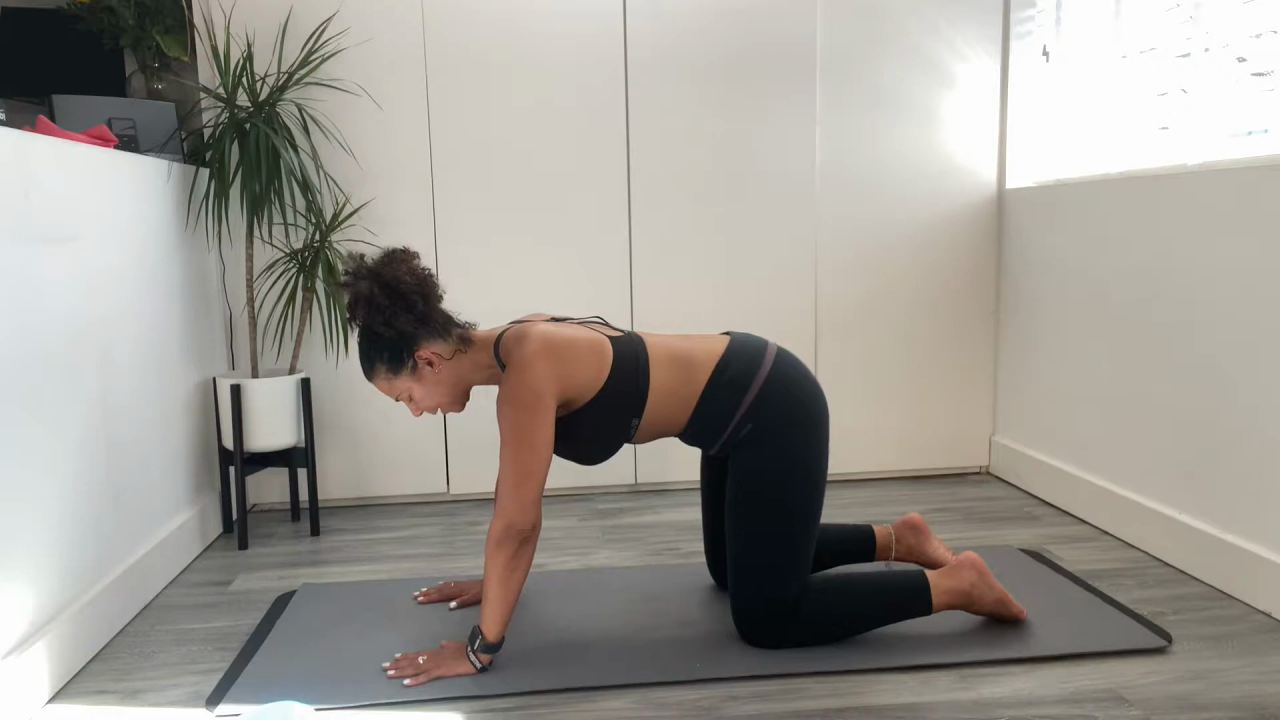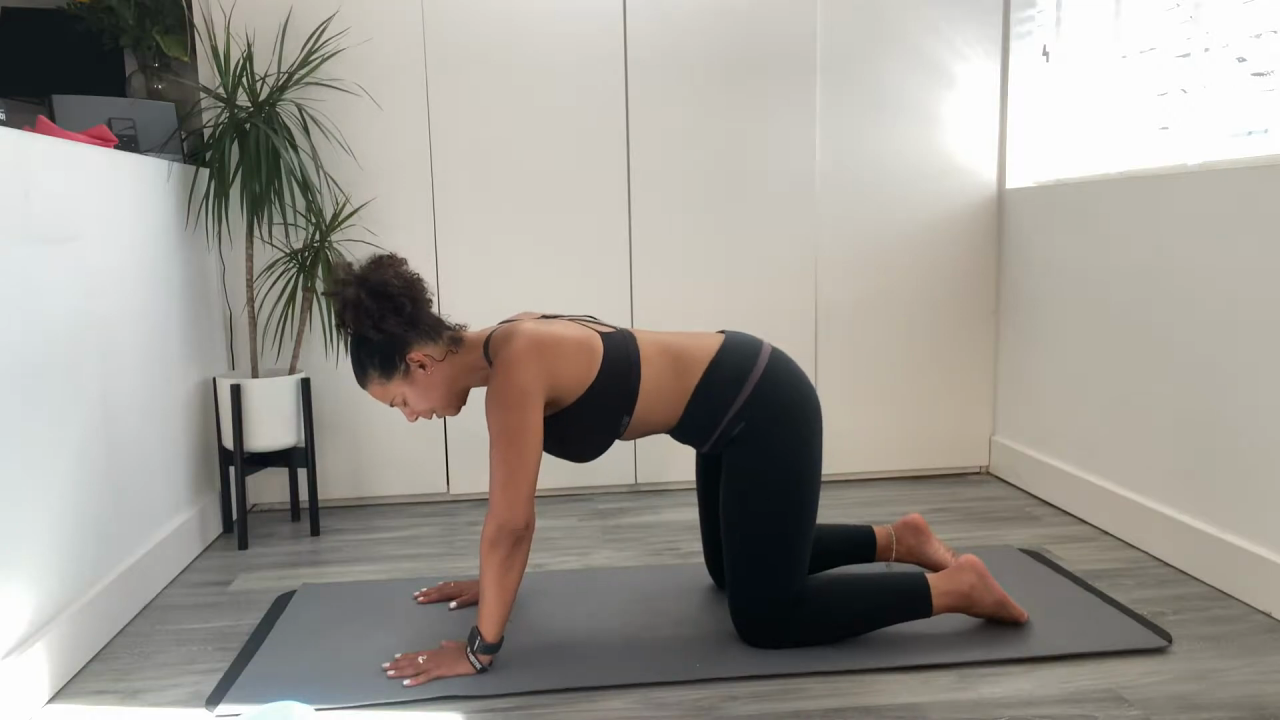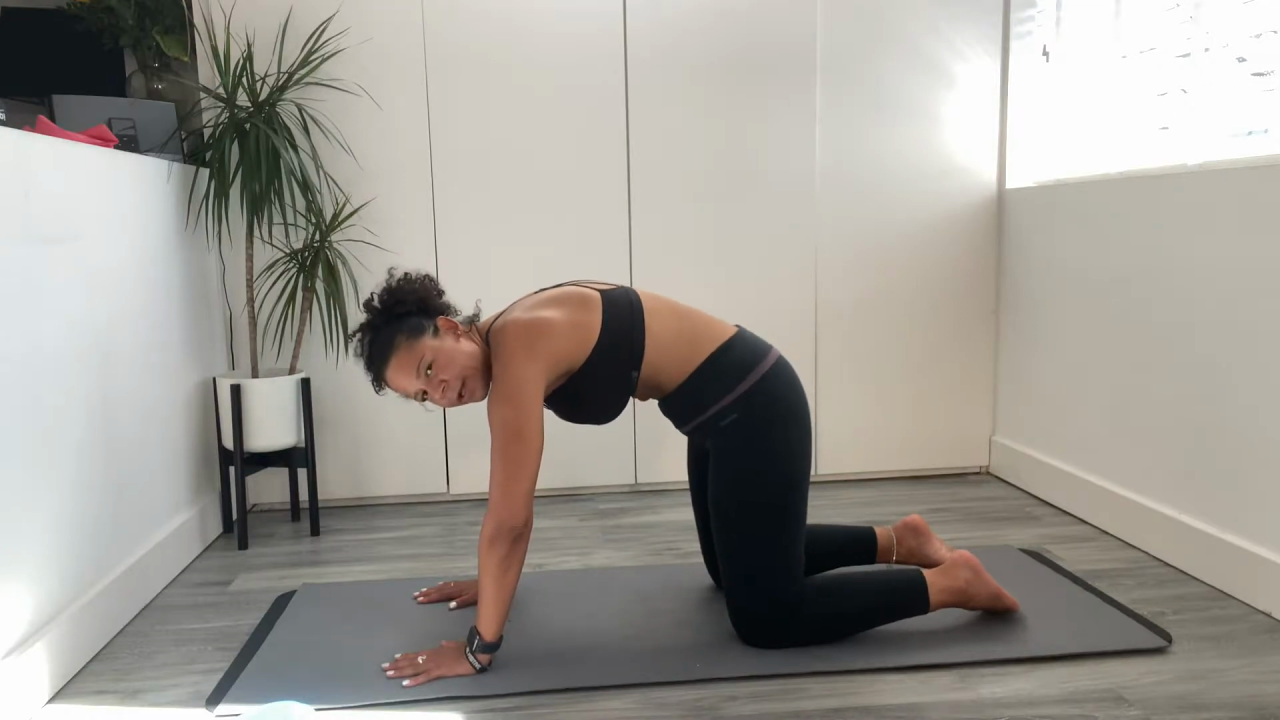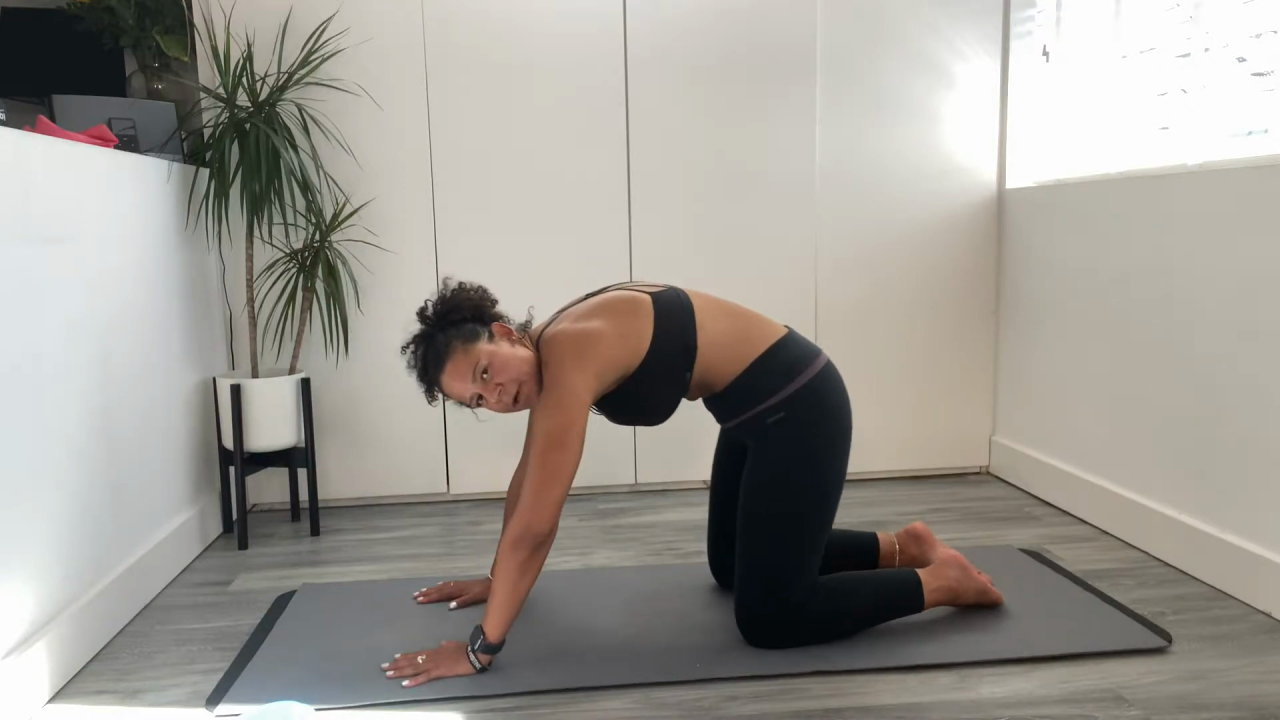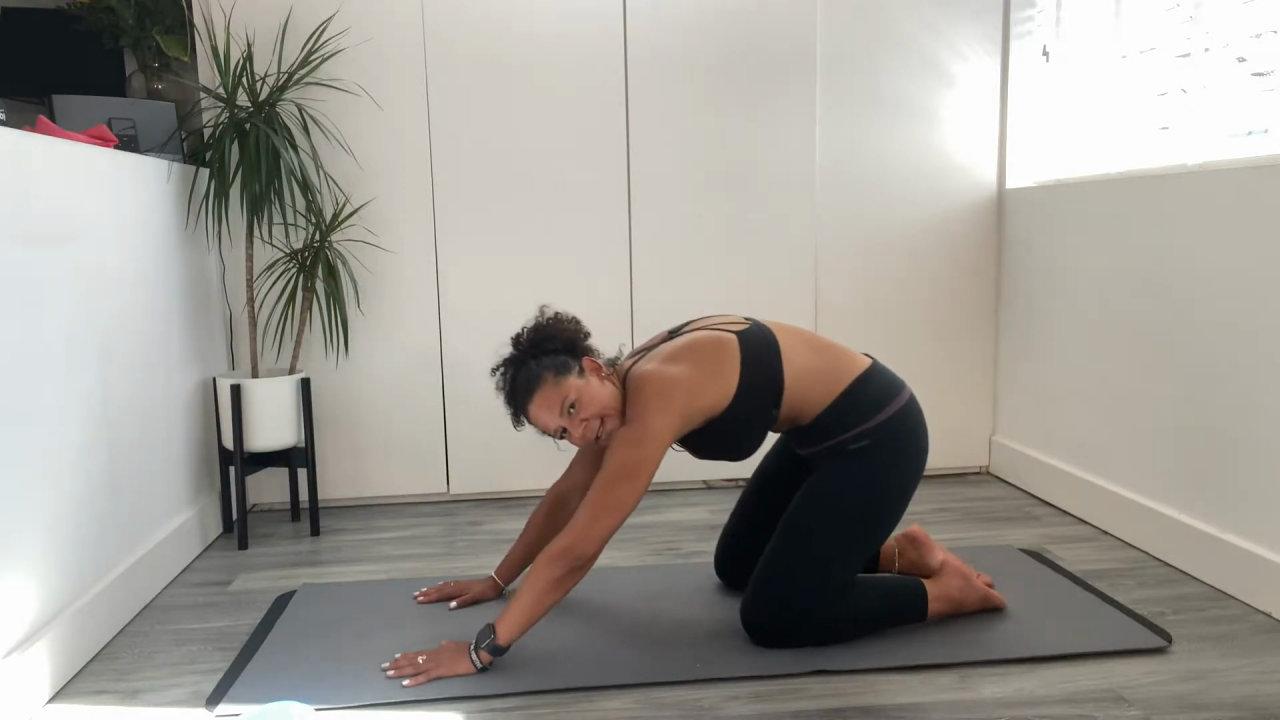
dt=0.7s
person 1, frame 1
left shoulder: (526, 369)
right shoulder: (518, 346)
left elbow: (516, 521)
right elbow: (512, 493)
left wrist: (480, 648)
right wrist: (491, 581)
left hip: (775, 411)
right hip: (742, 402)
left knee: (765, 618)
right knee: (731, 570)
left ankle: (955, 583)
right ankle: (896, 540)
person 1, frame 2
left shoulder: (514, 365)
right shoulder: (511, 345)
left elbow: (511, 521)
right elbow: (510, 510)
left wrist: (480, 648)
right wrist: (491, 581)
left hip: (767, 410)
right hip: (735, 403)
left knee: (767, 618)
right knee: (733, 568)
left ankle: (957, 586)
right ankle: (897, 539)
person 1, frame 3
left shoulder: (517, 349)
right shoulder: (515, 342)
left elbow: (509, 515)
right elbow: (510, 507)
left wrist: (479, 647)
right wrist: (489, 581)
left hip: (754, 406)
right hip: (725, 405)
left knee: (765, 617)
right knee: (732, 568)
left ankle: (949, 580)
right ankle: (896, 540)
person 1, frame 4
left shoulder: (568, 355)
right shoulder: (551, 352)
left elbow: (534, 527)
right elbow: (527, 480)
left wrist: (480, 648)
right wrist: (495, 580)
left hip: (798, 406)
right hip: (756, 409)
left knee: (767, 618)
right knee: (731, 568)
left ankle: (938, 580)
right ankle: (899, 546)
person 1, frame 5
left shoulder: (656, 396)
right shoulder: (623, 384)
left elbow: (576, 549)
right elbow: (566, 496)
left wrist: (484, 648)
right wrist: (497, 581)
left hip: (878, 435)
right hip: (820, 432)
left knee: (773, 617)
right knee: (736, 568)
left ankle: (946, 590)
right ankle: (900, 551)
